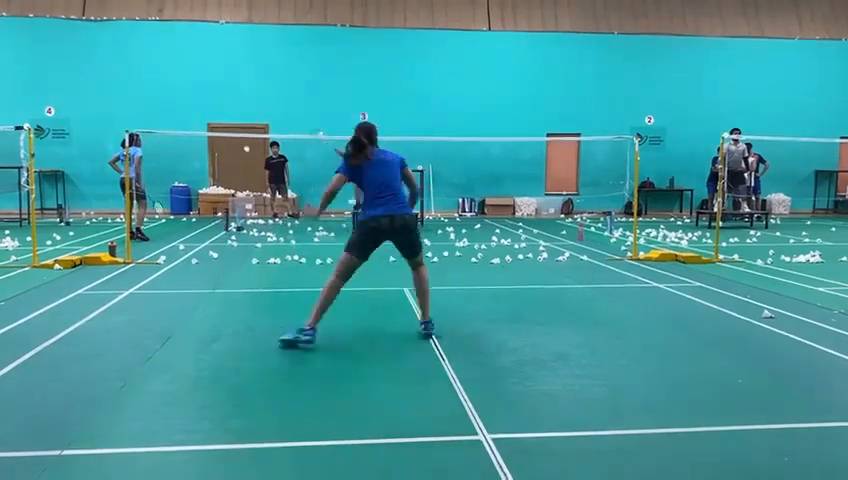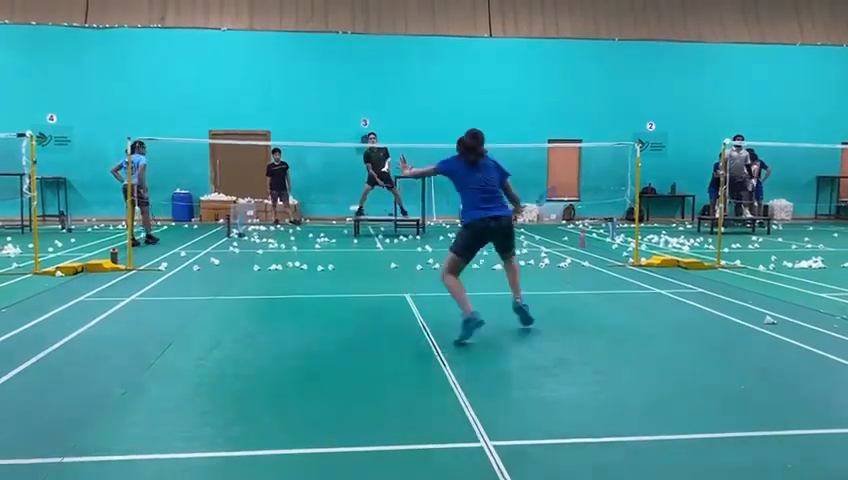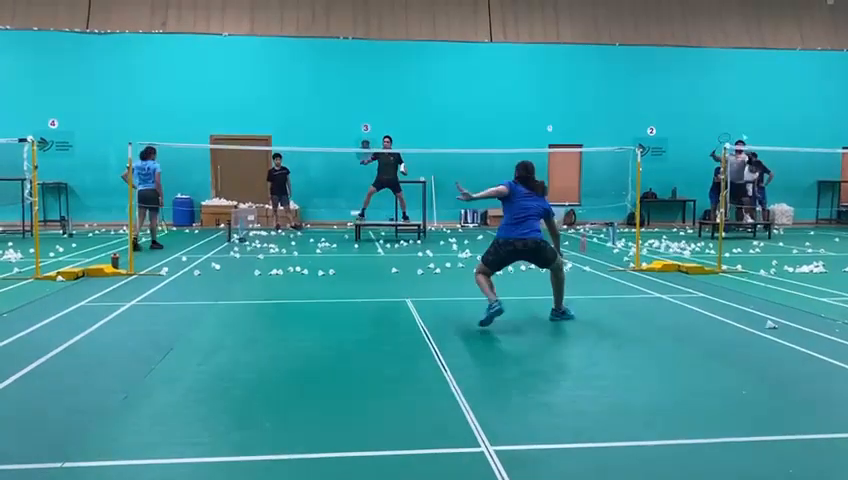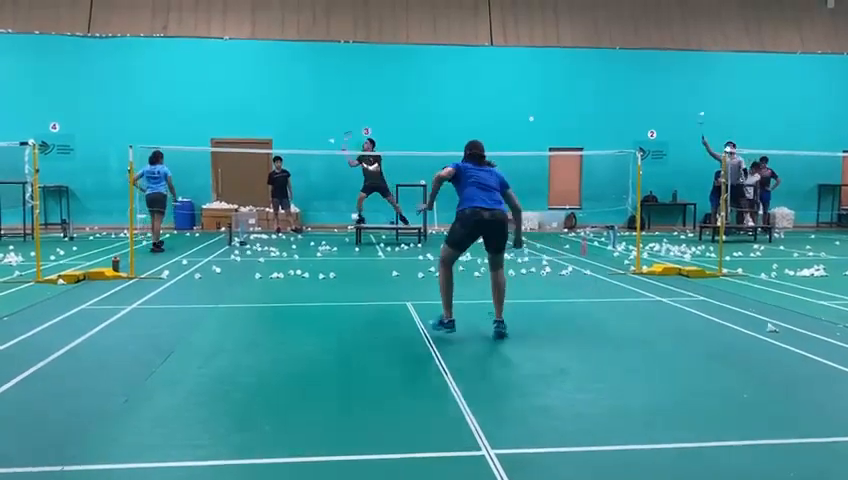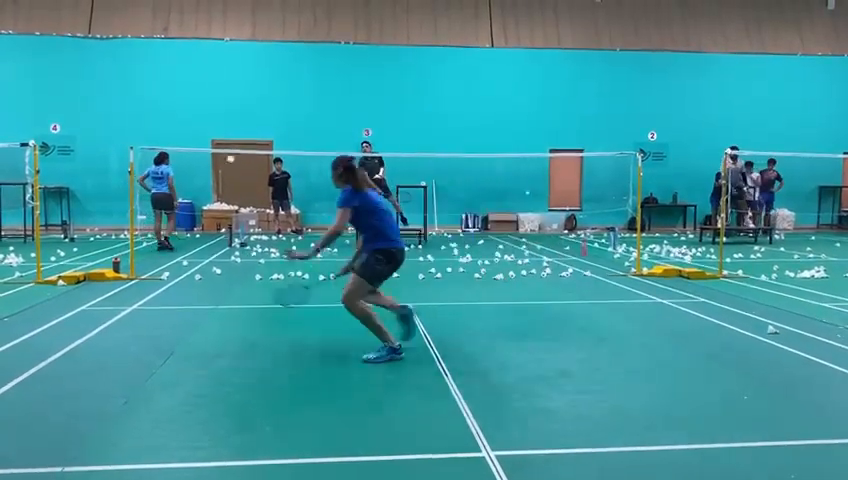
dt=0.4s
person 1, frame 1
left shoulder: (351, 162)
right shoulder: (395, 157)
left elbow: (331, 190)
right elbow: (415, 190)
left wrist: (318, 211)
left hip: (372, 222)
right hip: (405, 220)
left knee: (339, 276)
right knee: (418, 266)
left ankle: (309, 329)
right ankle: (426, 322)
person 1, frame 2
left shoulder: (453, 163)
right shoulder: (494, 164)
left elbow: (418, 173)
right elbow: (513, 197)
left wrist: (406, 171)
right wrist: (517, 209)
left hip: (475, 224)
right hip: (503, 221)
left knee: (448, 275)
right knee: (509, 259)
left ankle: (470, 316)
right ankle: (518, 301)
person 1, frame 3
left shoulder: (510, 187)
right shoulder: (543, 200)
left elbow: (497, 191)
right elbow: (554, 231)
left wrist: (473, 197)
right wrist: (558, 251)
left hip: (506, 243)
right hip: (535, 244)
left knee: (481, 273)
right knee: (558, 266)
left ankle: (493, 303)
right ankle: (558, 310)
person 1, frame 4
left shoulder: (459, 167)
right shoulder: (496, 173)
left elbow: (440, 176)
right elbow: (516, 208)
left wrist: (429, 204)
right wrist: (518, 235)
left hip: (470, 215)
right hip: (498, 217)
left knee: (445, 263)
right knee: (497, 268)
left ankle: (447, 318)
right ankle: (499, 322)
person 1, frame 5
left shoulder: (349, 193)
right shoulder: (365, 192)
left elbow: (337, 229)
left wrist: (312, 252)
right wrist: (353, 262)
left hip: (387, 251)
right hip: (387, 249)
left knee: (350, 300)
right knee: (356, 296)
left ankle: (392, 346)
right ankle: (401, 311)
